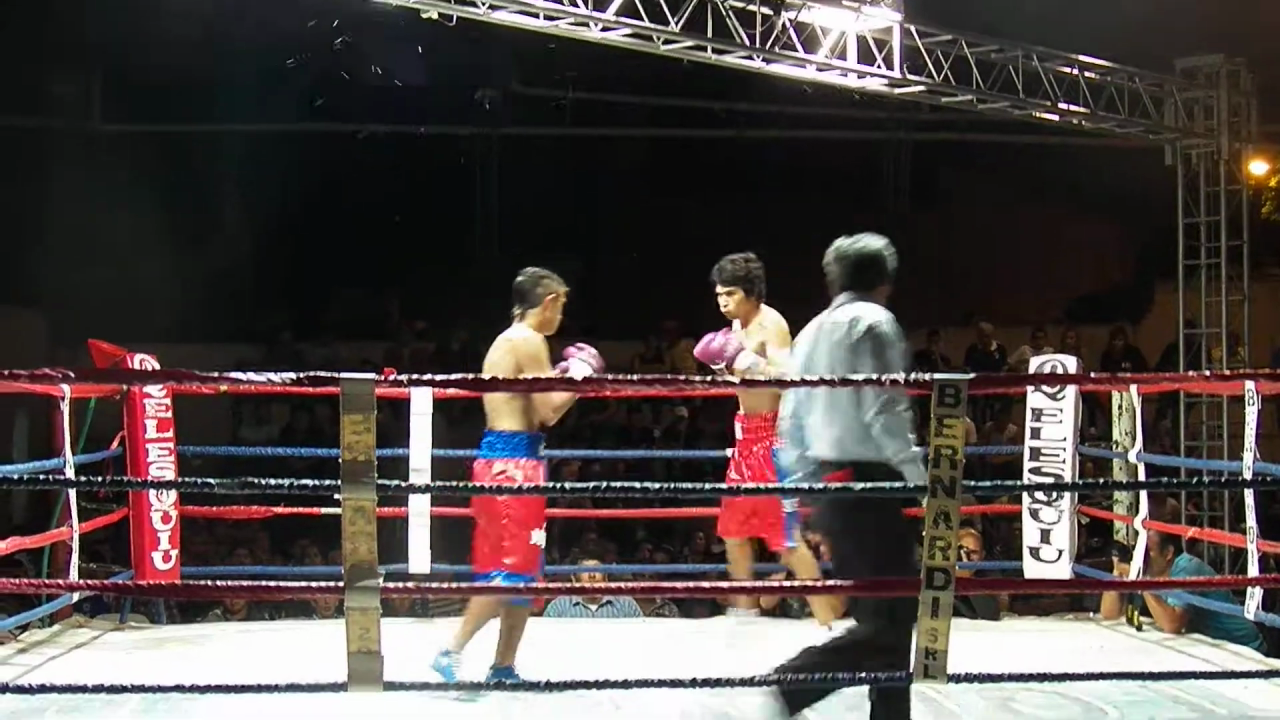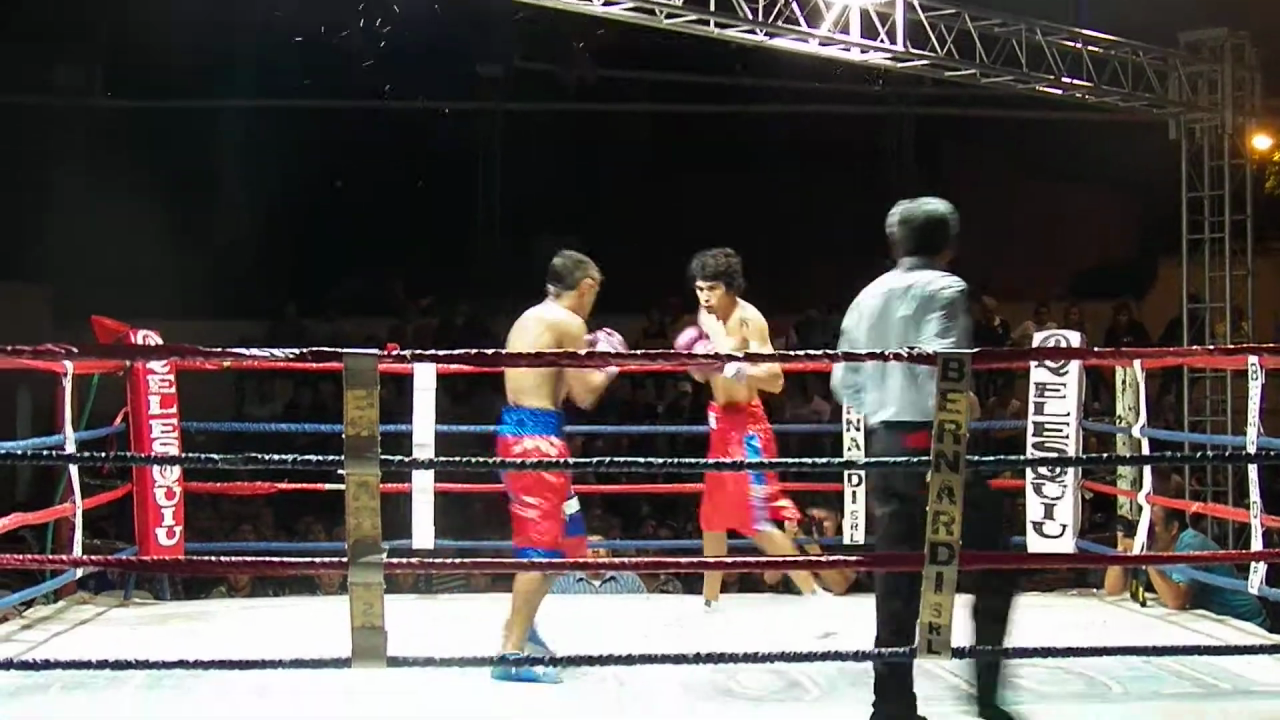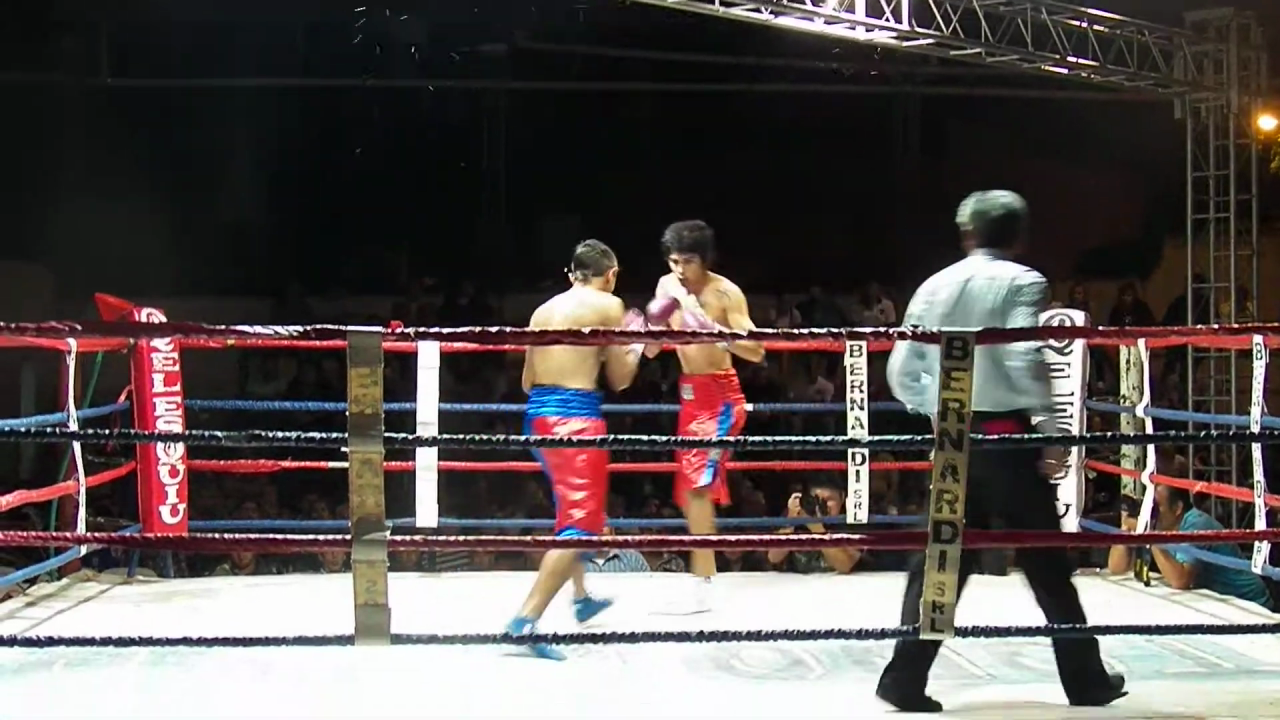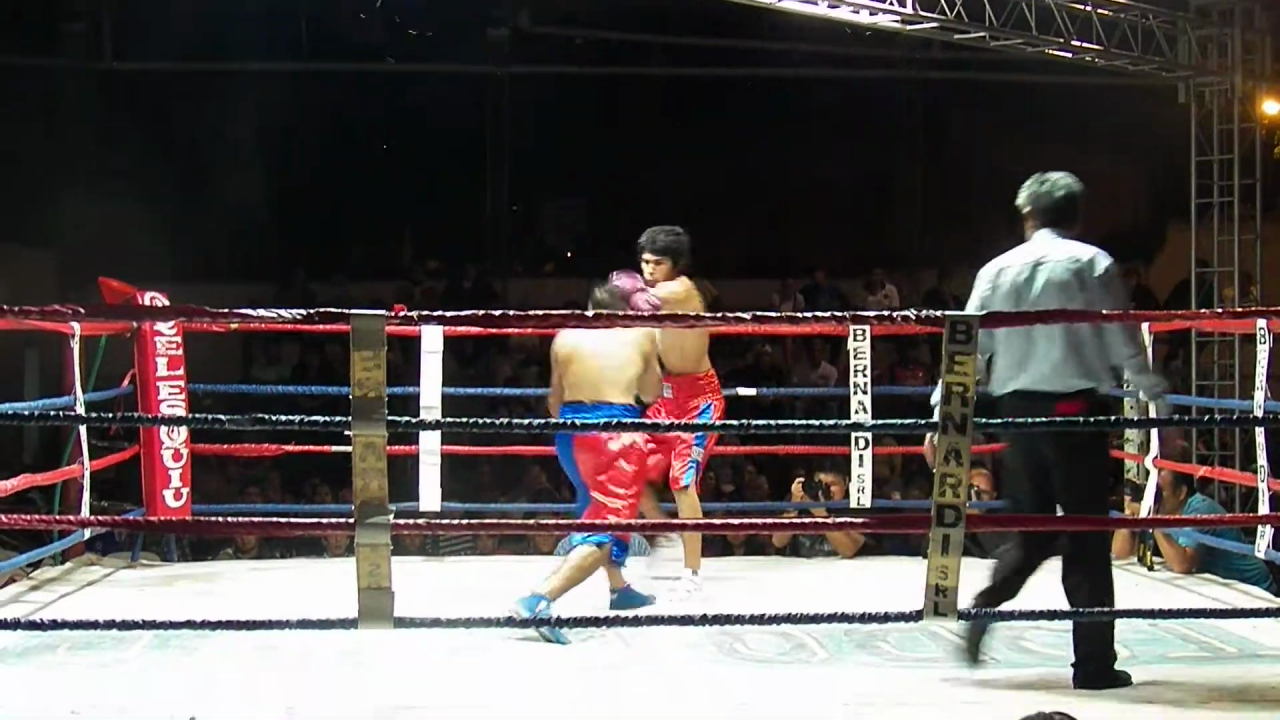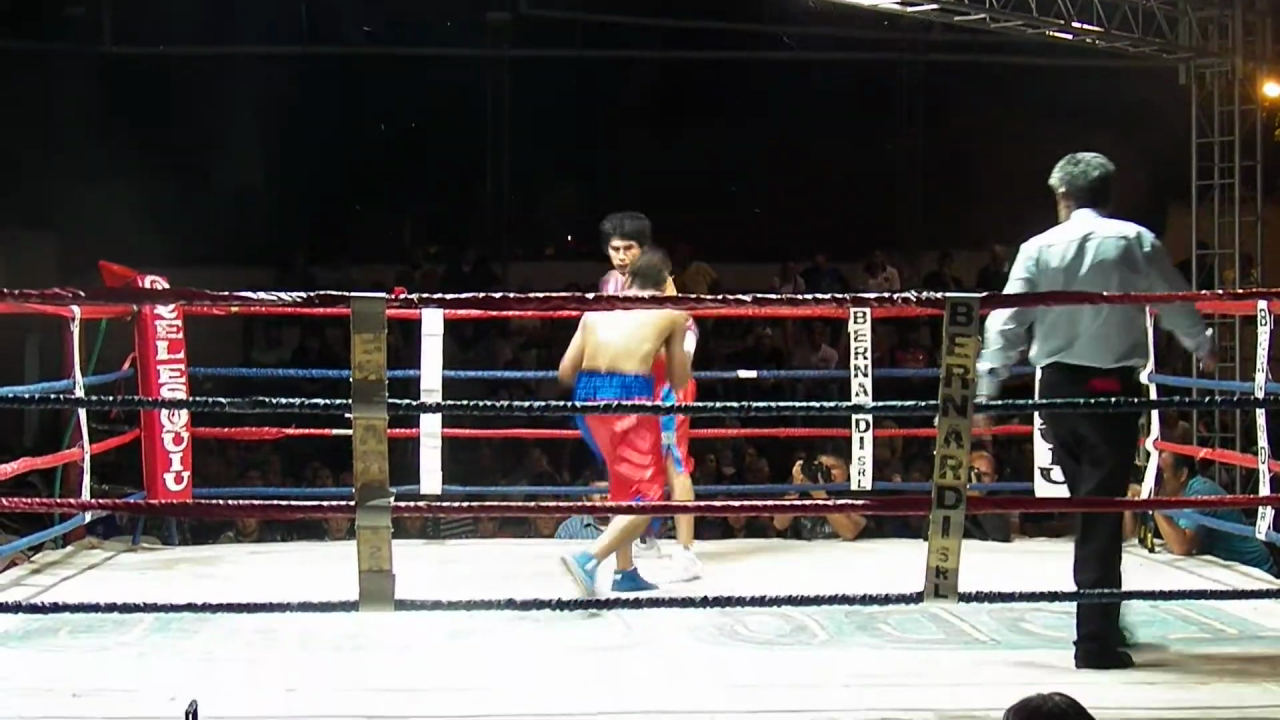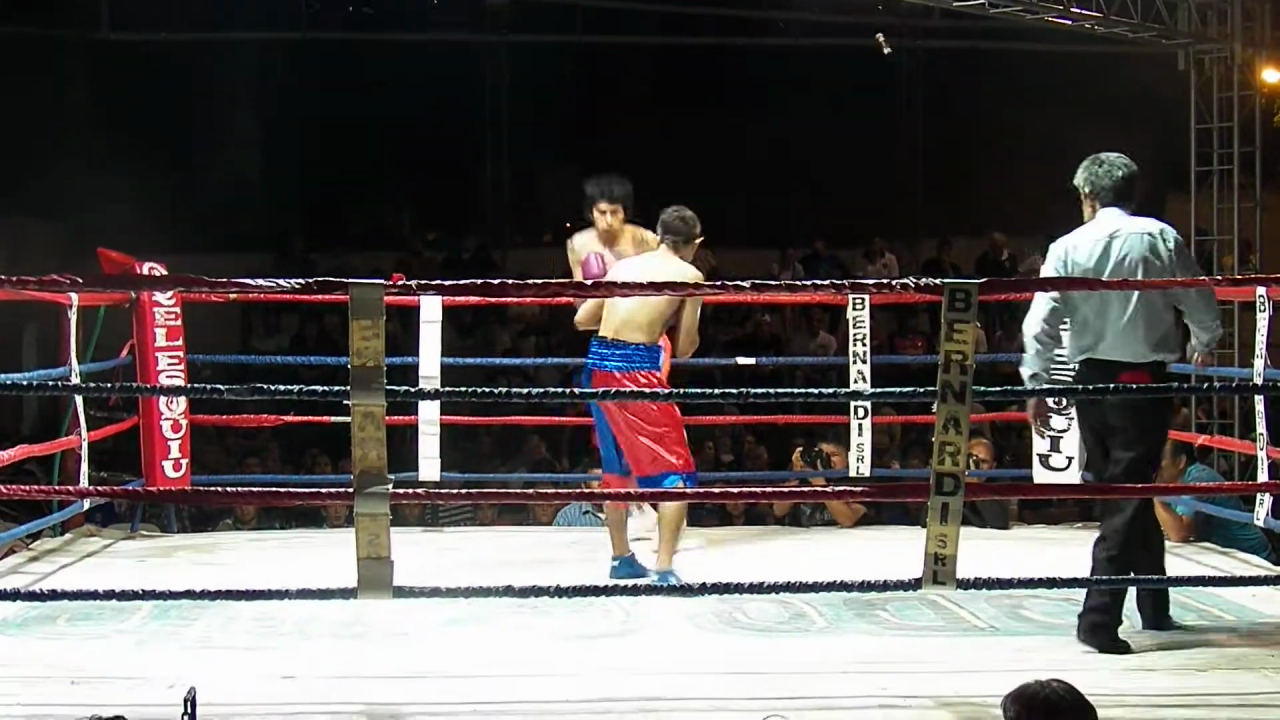
dt=0.2s
person 1, frame 1
left shoulder: (809, 333)
right shoulder: (874, 322)
left elbow: (790, 425)
right elbow: (884, 408)
right wrist: (917, 473)
left hip: (830, 483)
right hip: (868, 482)
left knee: (889, 611)
right knee: (887, 618)
person 1, frame 2
left shoulder: (867, 297)
right shoulder: (944, 289)
left elbow: (845, 382)
right elbow: (940, 366)
left hip: (885, 447)
right hip: (927, 444)
left knee: (897, 582)
right knee: (992, 566)
person 1, frame 3
left shoulder: (934, 287)
right shoulder: (1021, 282)
left elbow: (902, 372)
right elbow: (1027, 359)
right wrist: (1050, 429)
right hip: (1005, 435)
right knee: (1045, 561)
left ankle: (905, 678)
right ankle: (1085, 680)
person 1, frame 4
left shoulder: (998, 270)
right shoulder: (1094, 264)
left elbow: (969, 349)
right elbow: (1125, 343)
left wrist: (942, 416)
right wrist: (1155, 397)
left hip: (1017, 413)
right hip: (1075, 414)
left knee: (1031, 534)
right knee: (1086, 541)
left ankle: (982, 607)
right ankle: (1093, 663)
person 1, frame 5
left shoulder: (1038, 248)
right shoulder: (1137, 242)
left elbow: (1007, 324)
right elbow: (1179, 307)
left wrist: (988, 390)
right wrist: (1204, 347)
left hip: (1059, 386)
right hip: (1111, 389)
left knee: (1089, 503)
right knee: (1102, 512)
left ankle: (1098, 625)
right ankle: (1095, 641)
person 1, frame 6
left shoulder: (1067, 247)
right shoulder: (1160, 237)
left elbow: (1041, 323)
right elbow: (1201, 306)
left wrist: (1035, 388)
right wrist: (1206, 342)
left hip: (1092, 383)
right hip: (1142, 382)
left knee: (1122, 495)
right knee: (1126, 503)
left ankle: (1154, 607)
right ankle: (1099, 618)
person 2, frame 1
left shoulder: (505, 343)
right shoulder: (529, 341)
right elbow: (547, 412)
left wrist: (554, 381)
right wrist: (577, 377)
left hip: (502, 458)
right hip: (513, 462)
left knee: (524, 567)
right knee: (511, 568)
left ankle: (503, 668)
right ankle: (453, 650)
person 2, frame 2
left shoulder: (529, 320)
right shoulder: (567, 322)
right elbow: (582, 395)
right wrist: (608, 361)
left hip: (518, 432)
right hip: (538, 437)
left knee: (564, 535)
right knee: (542, 543)
left ankle: (523, 626)
right ankle: (510, 653)
person 2, frame 3
left shoulder: (544, 309)
right shoulder: (607, 305)
right elbow: (620, 378)
right wrist: (635, 344)
left hip: (540, 413)
right hip: (576, 416)
left knee: (578, 508)
right knee: (578, 523)
left ankle: (581, 597)
right ankle: (526, 618)
person 2, frame 4
left shoulder: (565, 338)
right shoulder: (641, 332)
right elbow: (649, 393)
left hip: (571, 430)
right hip: (616, 430)
left knee: (598, 508)
right knee: (606, 525)
left ankle: (620, 588)
right ankle: (540, 599)
person 2, frame 5
left shoulder: (597, 310)
right shoulder: (673, 312)
left elbow: (566, 373)
right elbow: (679, 381)
right wrist: (681, 347)
left hip: (588, 398)
right hip: (629, 399)
left knee: (623, 479)
right knee: (643, 496)
left ankle: (625, 572)
right ankle: (587, 557)
person 2, frame 6
left shoulder: (623, 265)
right shoulder: (688, 276)
left elbow: (583, 319)
right elbow: (684, 348)
left hip: (597, 367)
right hip: (636, 370)
left knee: (617, 464)
right knee: (673, 469)
left ankle: (622, 558)
right ankle: (664, 570)
person 3, frame 1
left shoulder: (770, 323)
right shoulder: (737, 325)
left wrist: (744, 358)
right wrist: (722, 362)
left hip: (770, 435)
right hip: (748, 432)
left knee: (788, 540)
right knee: (732, 528)
left ankle: (826, 626)
right ankle: (743, 608)
person 3, frame 2
left shoulder: (750, 320)
right shoulder: (706, 316)
left elbow: (774, 381)
left wrist: (730, 367)
left hip: (746, 424)
right hip: (722, 422)
left knee: (759, 522)
right knee: (712, 520)
left ankle: (814, 594)
right ankle: (710, 603)
person 3, frame 3
left shoulder: (726, 292)
right shoulder: (666, 286)
left elbow: (756, 352)
right elbow: (651, 350)
left wrist: (716, 333)
right wrist: (654, 323)
left hip: (720, 396)
right hip: (691, 394)
left knee: (698, 485)
right knee: (688, 493)
left ankle: (699, 586)
right ankle: (706, 576)
person 3, frame 4
left shoulder: (681, 289)
right shoulder: (647, 291)
left elbow: (650, 300)
left wrist: (631, 287)
left hip: (699, 395)
right hip: (670, 394)
left knee: (682, 480)
left ankle: (692, 575)
right ankle: (666, 538)
person 3, frame 5
right shoulder: (612, 281)
left elbow: (685, 325)
left hip: (669, 377)
left knee: (671, 461)
left ankle: (686, 555)
right ankle: (649, 537)
person 3, frame 6
left shoulder: (644, 239)
right shoulder: (579, 244)
right elbow: (583, 303)
right wrist: (589, 285)
left ankle: (647, 505)
right ankle: (637, 506)
